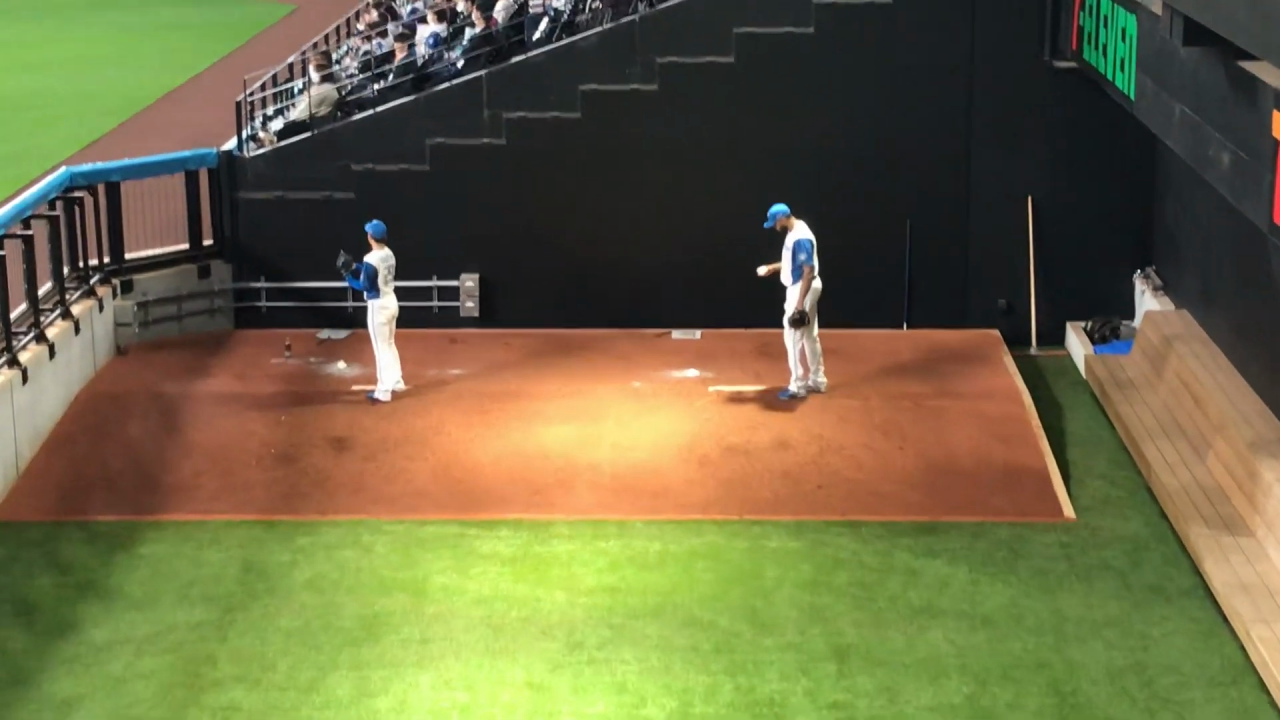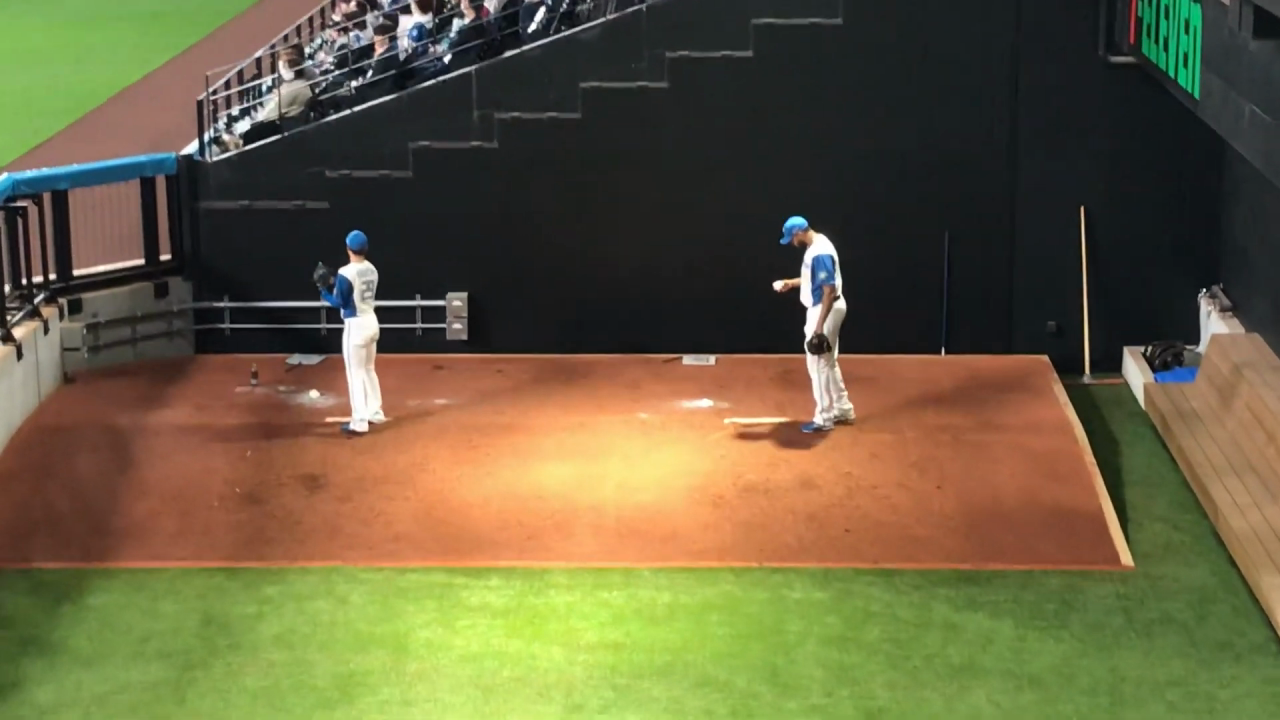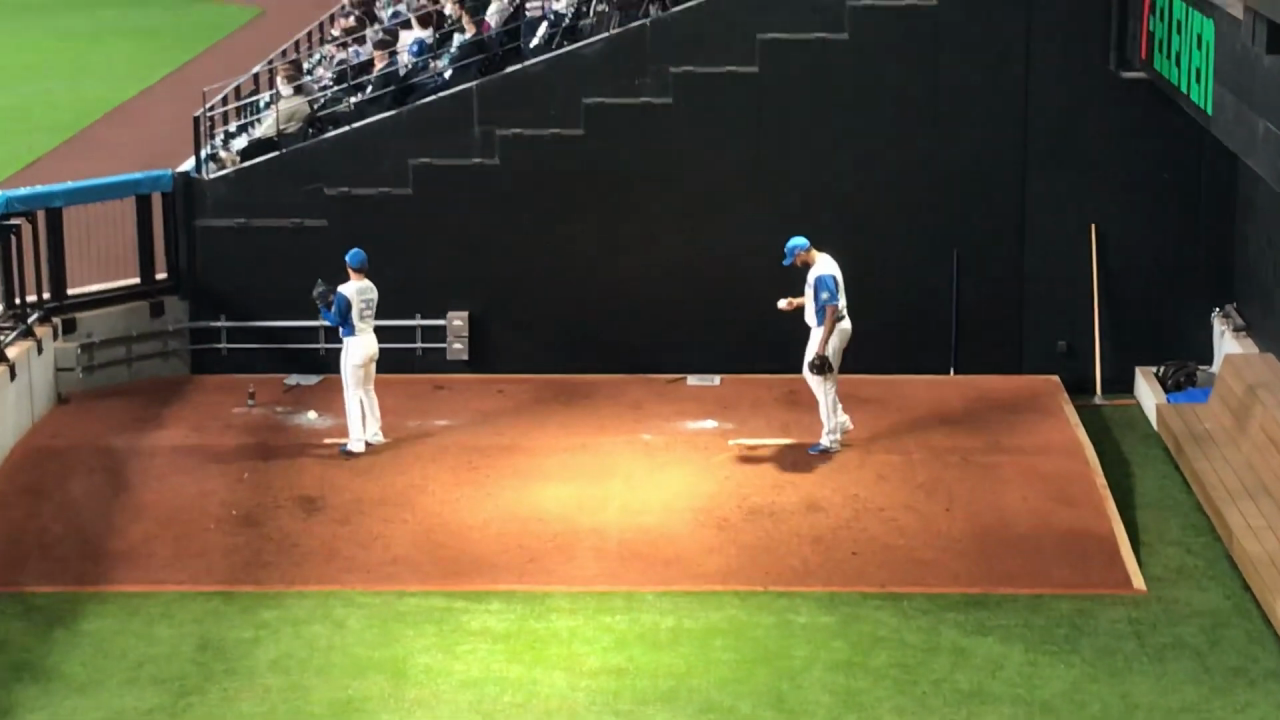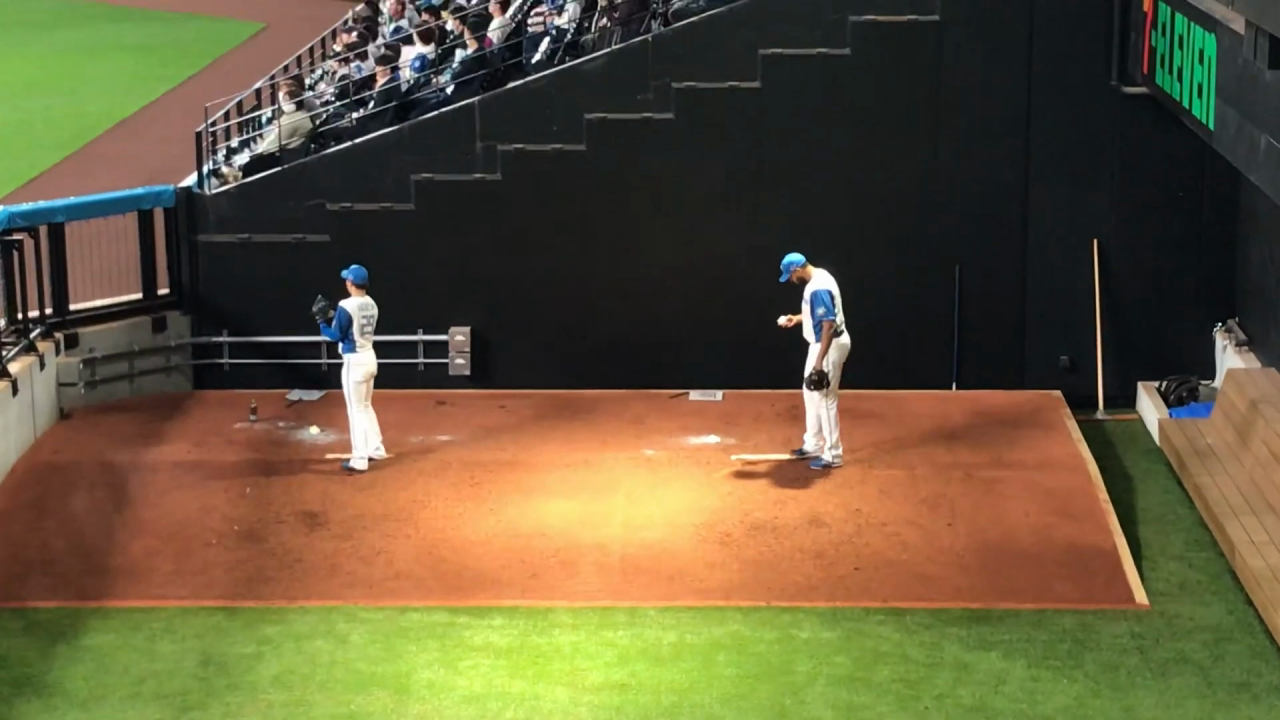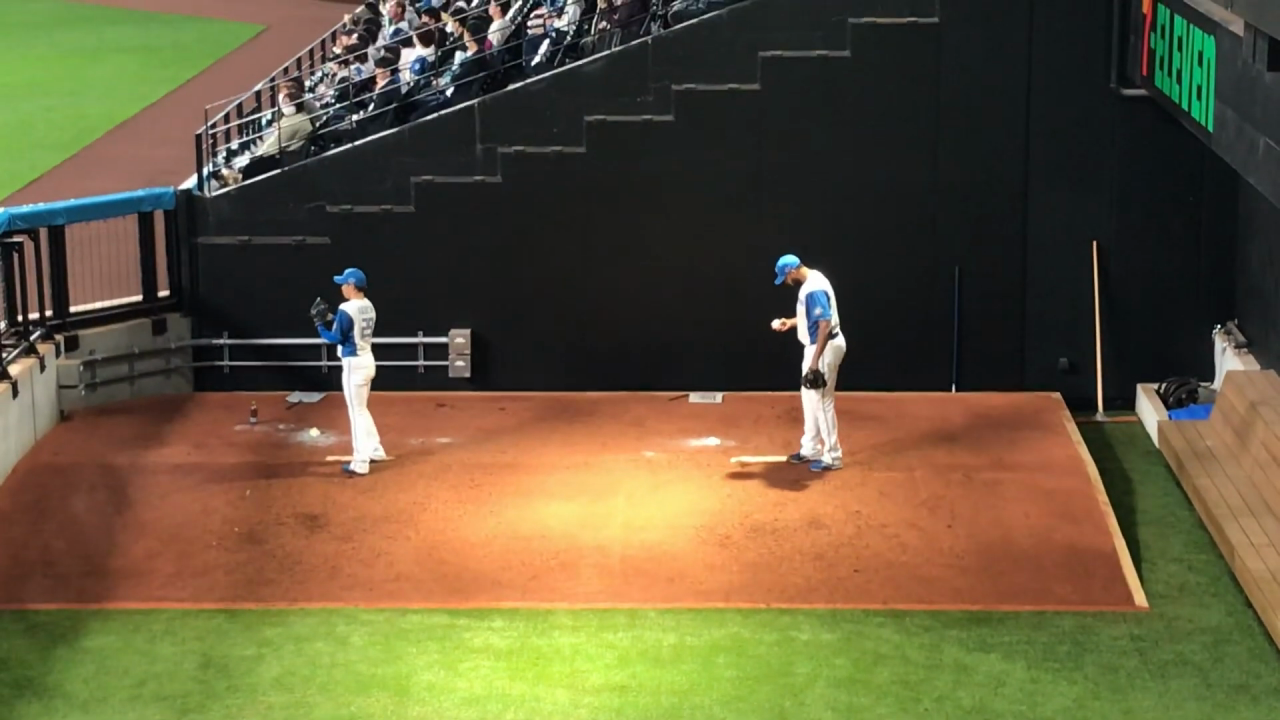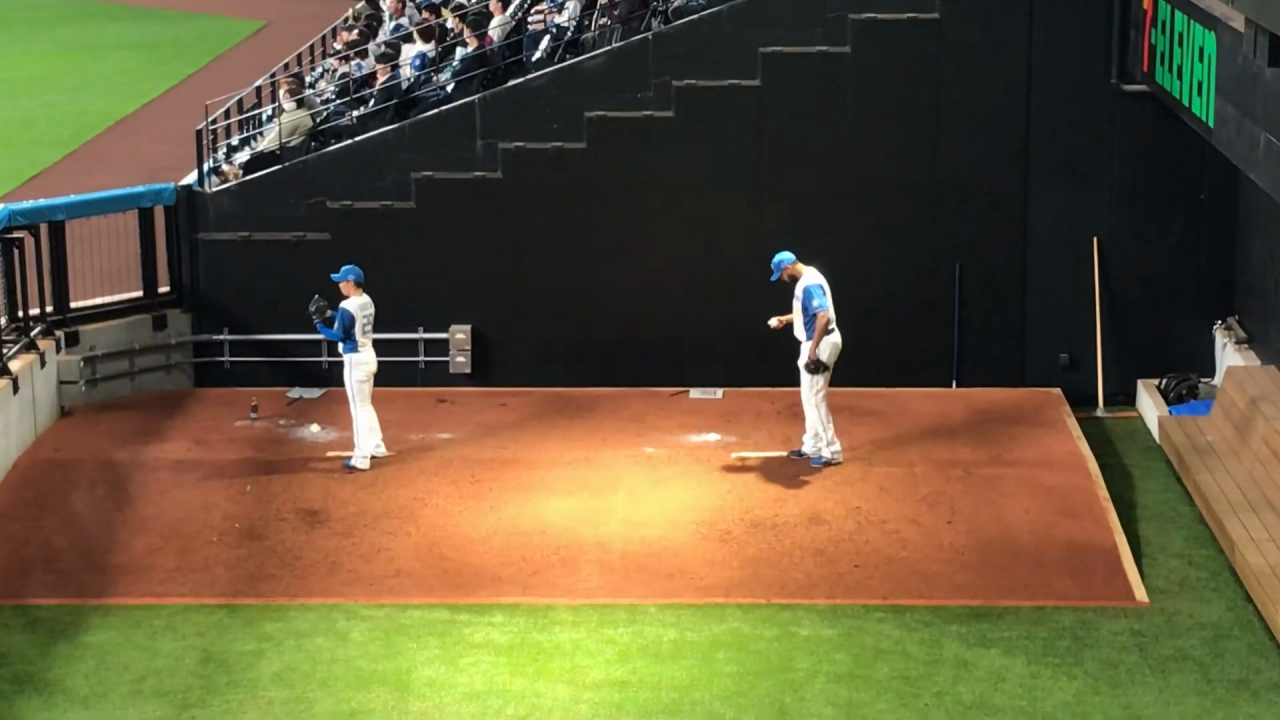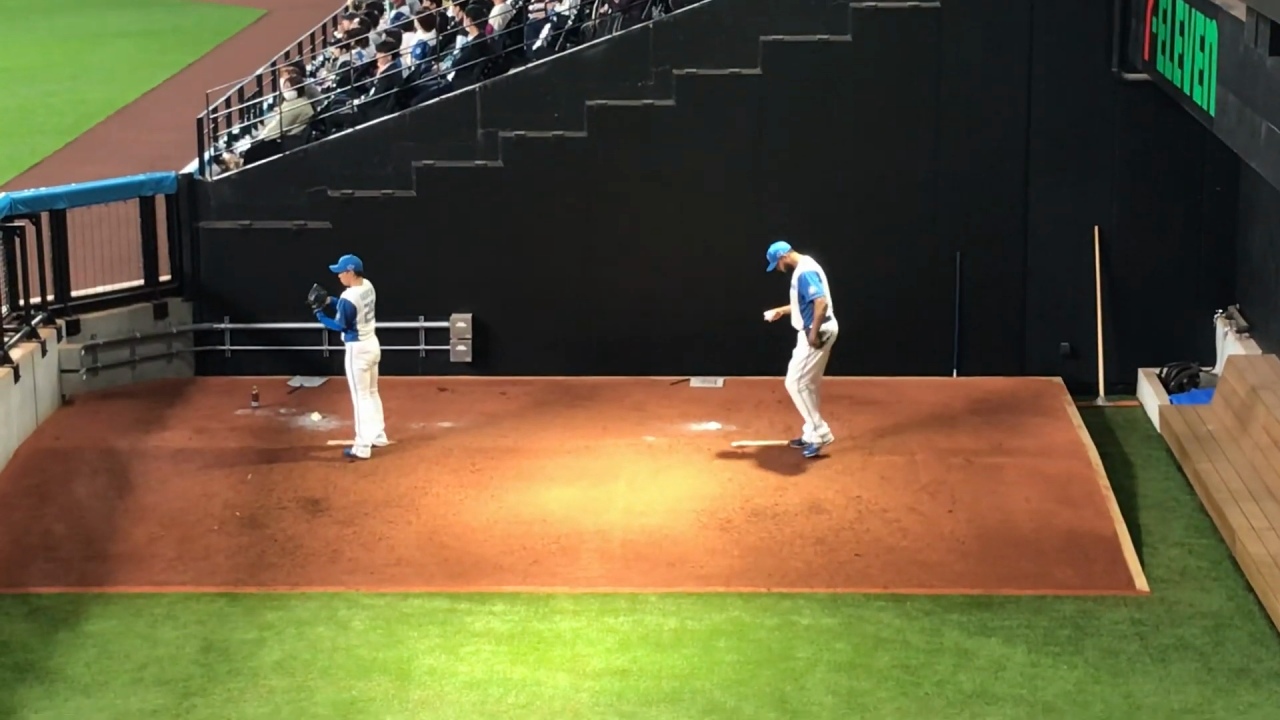
dt=0.2s
person 1, frame 1
left shoulder: (800, 237)
right shoulder: (794, 232)
left elbow: (808, 271)
left wrist: (800, 302)
right wrist: (773, 267)
left hip: (802, 289)
right hip: (799, 288)
left knee: (793, 335)
right knee: (809, 335)
left ankle: (798, 386)
right ankle: (817, 381)
person 1, frame 2
left shoulder: (820, 253)
right shoulder: (816, 245)
left elbow: (829, 291)
left wrist: (820, 325)
right wrist: (792, 283)
left hip: (825, 310)
right hip: (820, 308)
left knee: (818, 362)
right knee: (828, 361)
left ankle: (824, 418)
right ankle: (843, 409)
person 1, frame 3
left shoulder: (823, 273)
right shoulder: (820, 263)
left elbow: (832, 311)
left wrist: (822, 346)
right wrist: (798, 301)
left hip: (831, 330)
right hip: (822, 328)
left knee: (824, 382)
right knee: (810, 373)
left ankle: (831, 440)
right ankle: (839, 421)
person 1, frame 4
left shoulder: (818, 288)
right shoulder: (818, 278)
left elbow: (829, 326)
left wrist: (819, 361)
right wrist: (798, 318)
left hip: (830, 345)
right hip: (820, 343)
left knee: (825, 398)
right knee: (811, 393)
left ankle: (832, 454)
right ankle: (813, 445)
person 1, frame 5
left shoulder: (814, 289)
right shoulder: (811, 281)
left elbow: (825, 325)
left wrist: (815, 360)
right wrist: (791, 322)
left hip: (825, 348)
right hip: (816, 346)
left knee: (822, 401)
right knee: (809, 398)
left ankle: (832, 457)
right ankle: (811, 449)
person 1, frame 6
left shoulder: (809, 284)
right shoulder: (806, 279)
left elbow: (823, 316)
left wrist: (813, 349)
right wrist: (786, 319)
left hip: (822, 343)
right hip: (813, 343)
left knee: (815, 397)
right knee: (809, 396)
left ankle: (831, 451)
right ankle: (812, 446)
person 1, frame 7
left shoulder: (805, 272)
right shoulder: (802, 269)
left elbow: (821, 302)
left wrist: (814, 333)
right wrist: (782, 311)
left hip: (819, 331)
right hip: (812, 331)
left knee: (795, 382)
right knee: (808, 384)
left ankle: (820, 432)
right ankle: (811, 434)
person 2, frame 1
left shoulder: (371, 259)
right shoulder: (389, 254)
left elbow: (365, 286)
left wrist: (348, 277)
right wrist: (356, 268)
left hip: (378, 305)
right hip: (390, 301)
left knee: (381, 348)
right knee: (389, 344)
left ankle: (383, 392)
right ankle: (396, 382)
person 2, frame 2
left shoulder: (346, 272)
right shoulder: (371, 269)
left elbow: (338, 302)
left wrist: (324, 291)
right wrist: (335, 283)
left hip: (356, 325)
right hip: (371, 321)
left knee: (355, 373)
right knee: (368, 370)
left ankle: (359, 422)
right ankle: (375, 413)
person 2, frame 3
left shoulder: (345, 290)
right shoulder: (371, 288)
left elbow: (336, 320)
left wrist: (324, 308)
right wrist: (335, 301)
left hip: (354, 344)
right hip: (370, 341)
left knee: (352, 394)
right knee: (368, 391)
left ankle: (356, 442)
right ankle: (374, 435)
person 2, frame 4
left shoulder: (346, 306)
right shoulder: (371, 304)
left elbow: (336, 335)
left wrist: (322, 323)
right wrist: (334, 316)
left hip: (355, 361)
right hip: (369, 358)
left knee: (355, 410)
right knee: (366, 406)
left ankle: (359, 460)
right ankle: (376, 449)
person 2, frame 5
left shoulder: (346, 309)
right shoulder: (369, 306)
left elbow: (336, 338)
left wrist: (320, 326)
right wrist: (333, 319)
left hip: (354, 364)
right hip: (367, 361)
left knee: (356, 413)
right knee: (361, 409)
left ankle: (360, 463)
right ankle: (375, 450)
person 2, frame 6
left shoulder: (347, 306)
right shoulder: (367, 301)
left elbow: (338, 335)
left wrist: (319, 324)
right wrist: (331, 315)
left hip: (355, 360)
right hip: (369, 356)
left knee: (358, 409)
right knee: (366, 405)
left ankle: (361, 459)
right ankle: (376, 447)
person 2, frame 7
left shoulder: (348, 297)
right shoulder: (368, 286)
left elbow: (340, 325)
left wrist: (320, 314)
right wrist: (330, 302)
left hip: (357, 349)
right hip: (372, 344)
left knee: (360, 397)
right knee: (371, 393)
left ankle: (362, 447)
right ankle: (378, 436)
